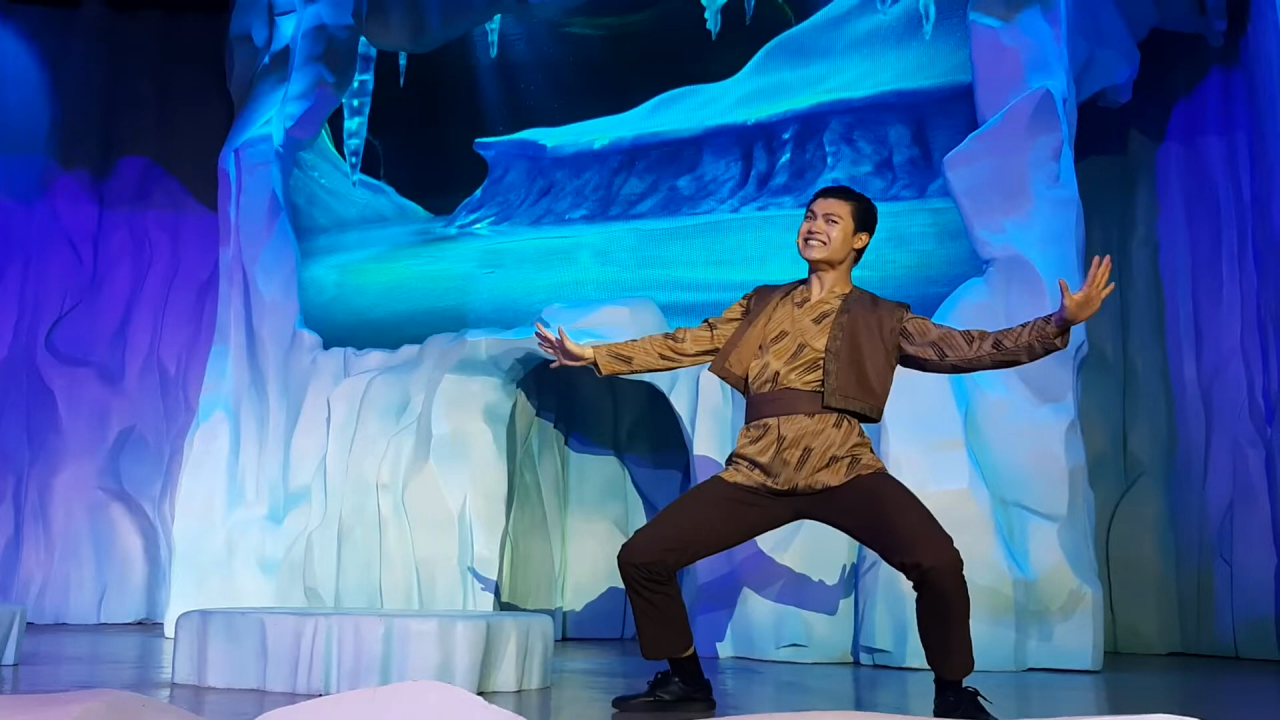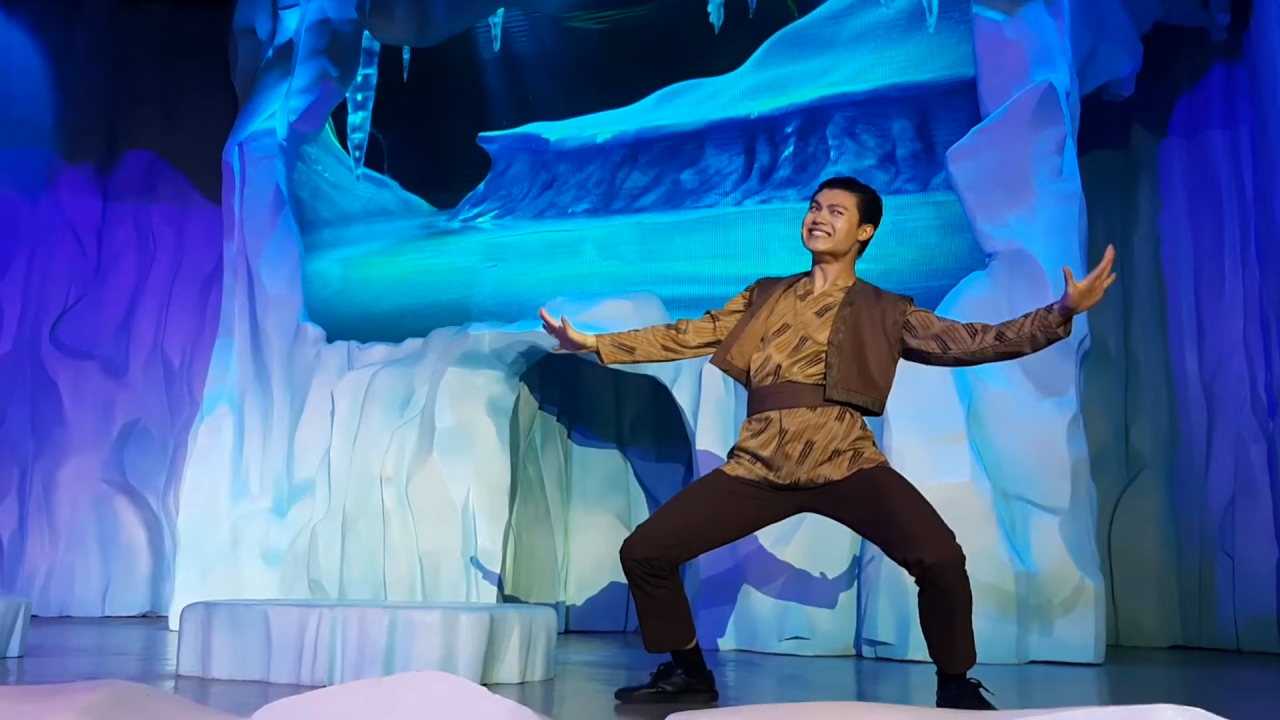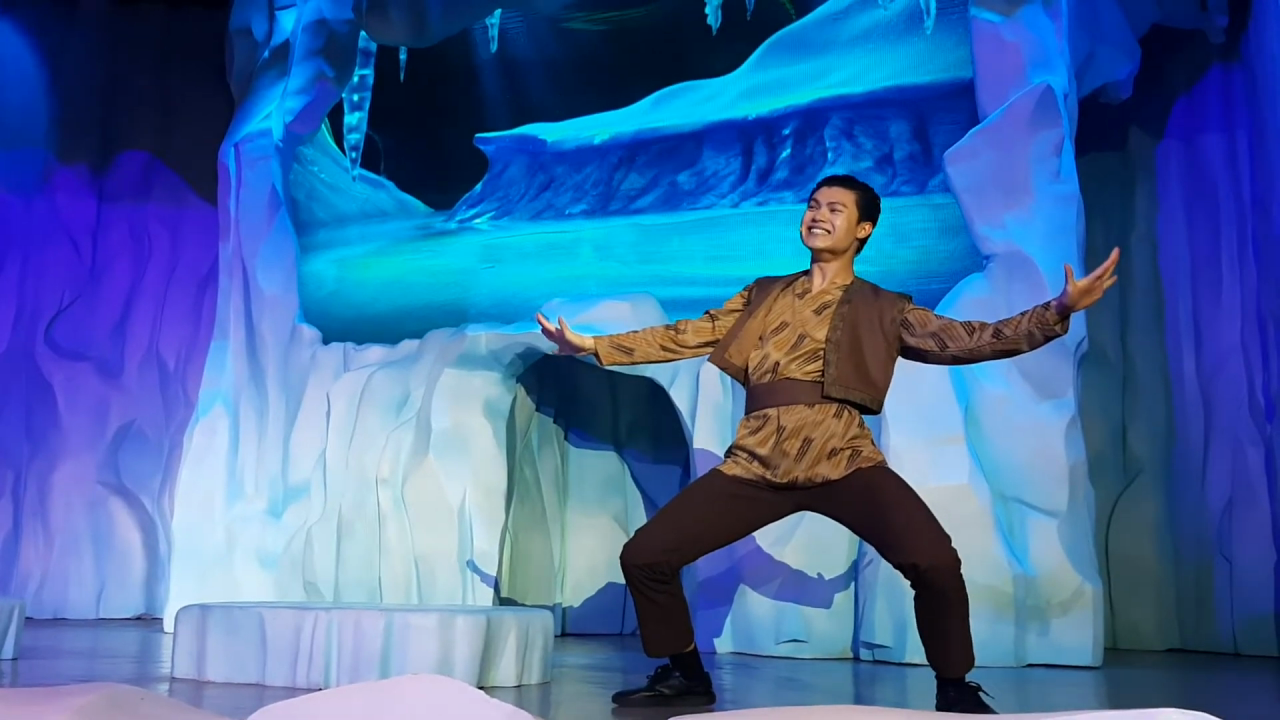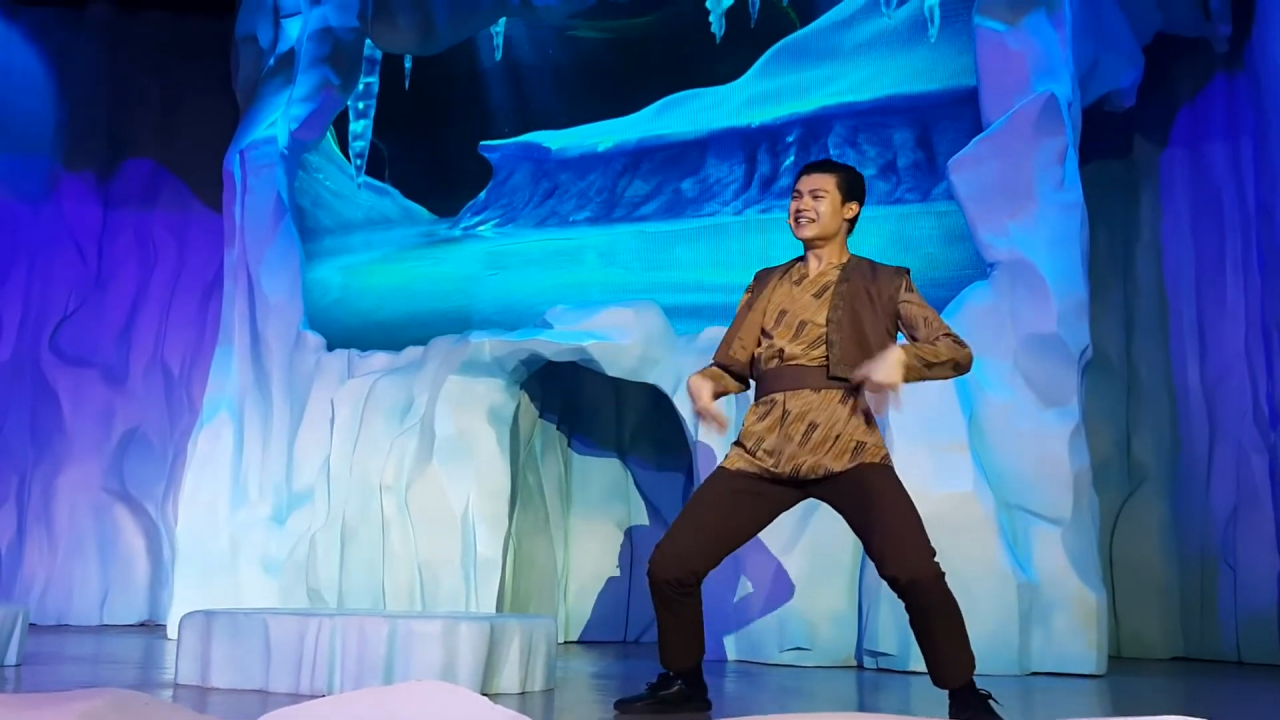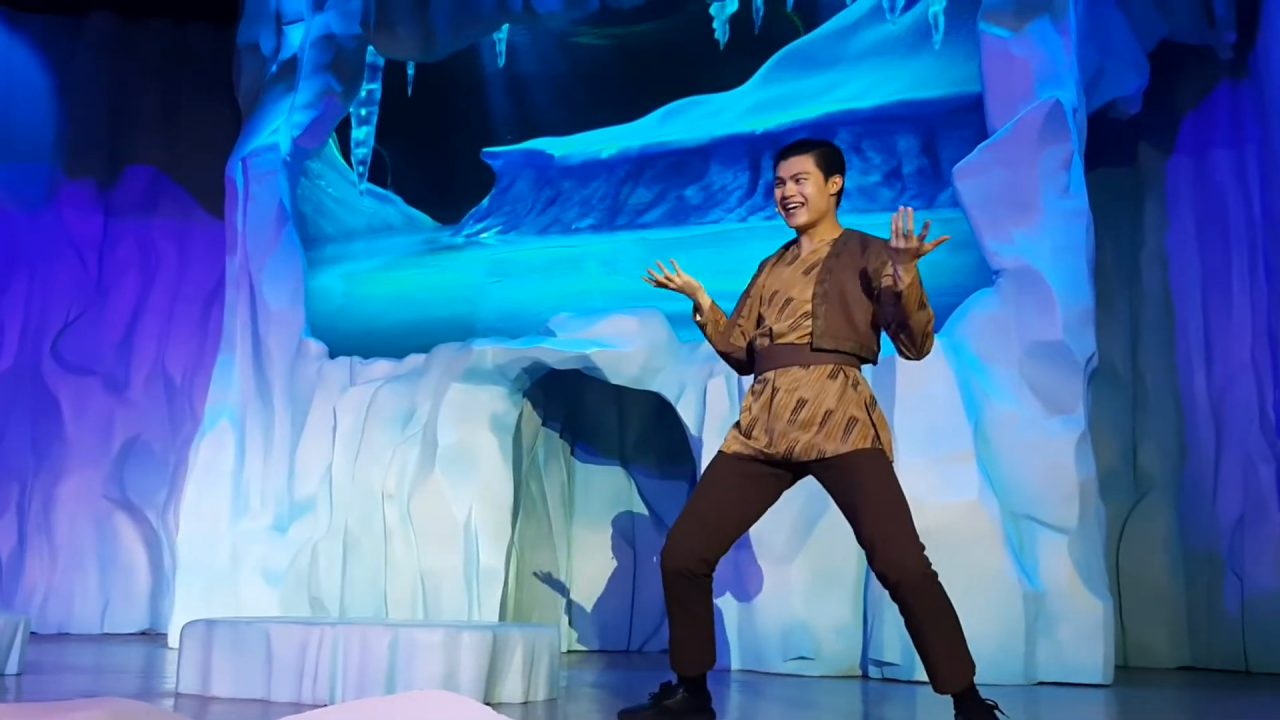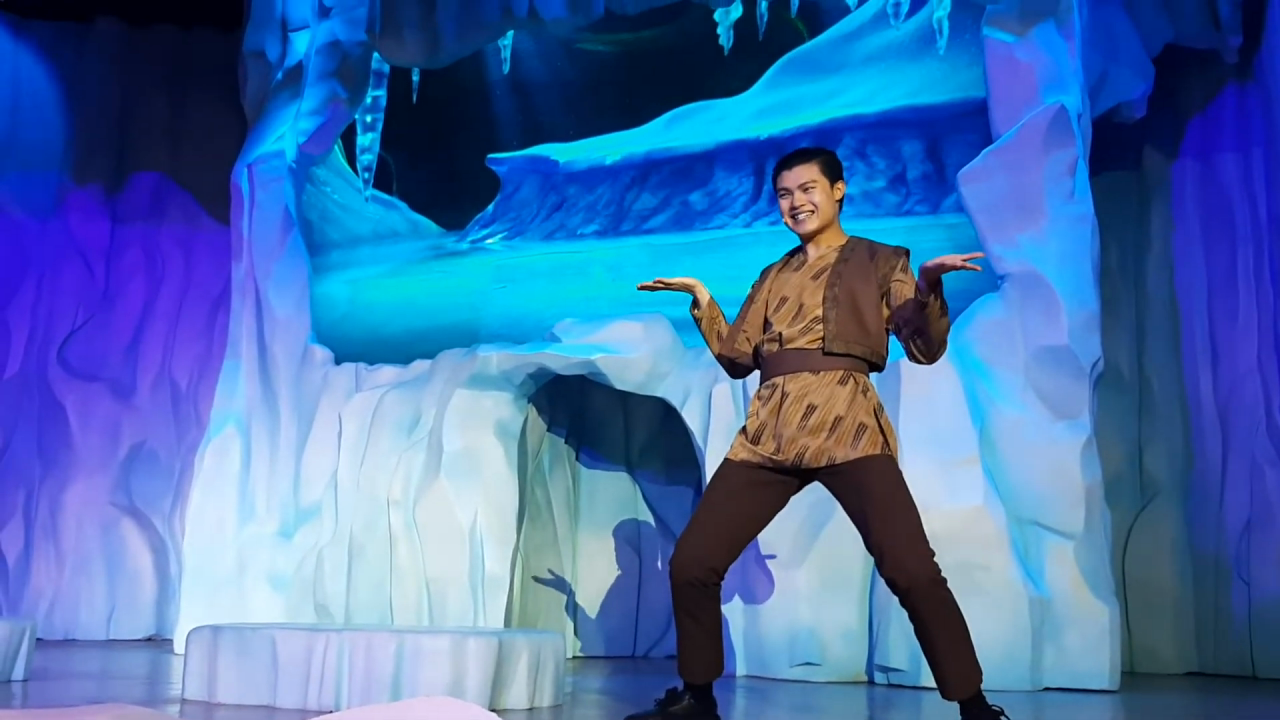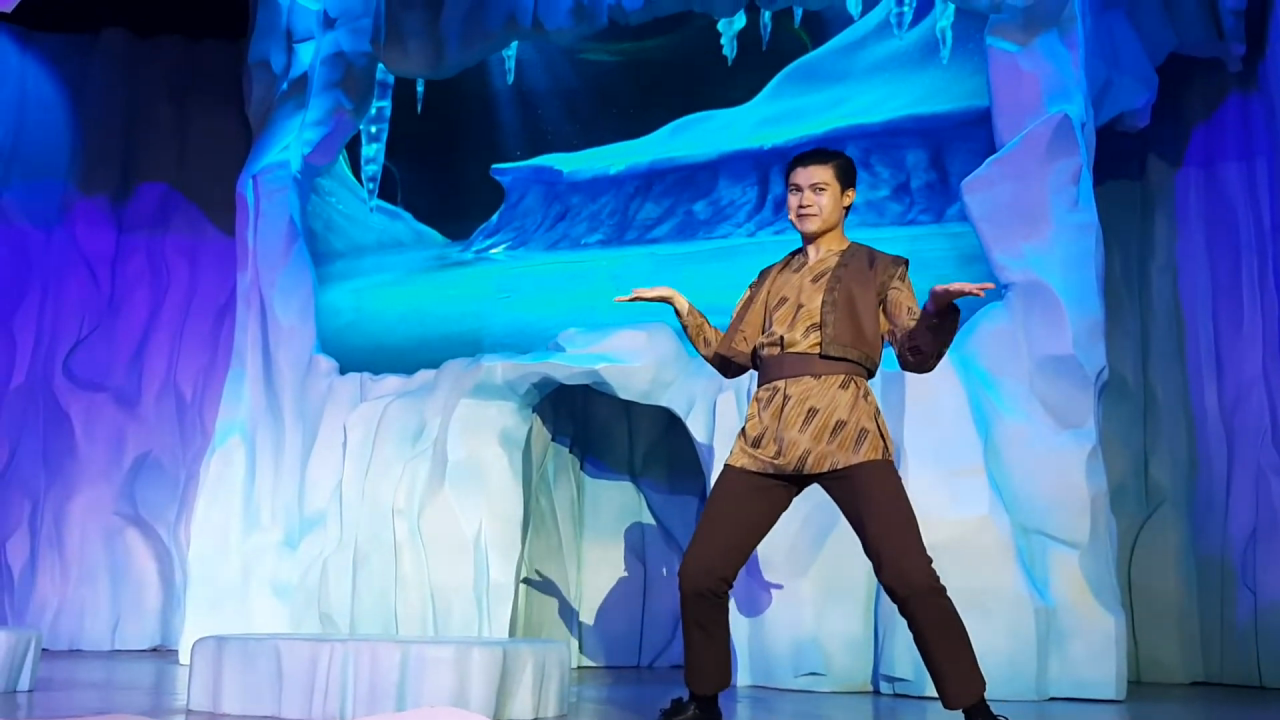
dt=0.7s
person 1, frame 1
left shoulder: (882, 319)
right shoulder: (762, 304)
left elbow: (963, 349)
right elbow: (686, 344)
left wrist: (1058, 323)
right wrist: (594, 355)
left hip: (842, 468)
right hip: (755, 472)
left knee: (939, 564)
right knee: (641, 557)
person 1, frame 2
left shoulder: (886, 312)
right shoulder: (764, 298)
left elbow: (967, 342)
right elbow: (689, 336)
left wrist: (1061, 313)
right wrist: (593, 342)
left hip: (845, 462)
right hip: (758, 465)
left knee: (940, 558)
right knee: (643, 552)
left ankle: (955, 685)
right ankle: (689, 673)
person 1, frame 3
left shoulder: (884, 310)
right shoulder: (762, 295)
left elbow: (966, 341)
right elbow: (686, 337)
left wrist: (1059, 310)
right wrist: (592, 344)
left hip: (842, 460)
right hip: (755, 463)
left knee: (936, 562)
right knee: (643, 556)
left ankle: (954, 688)
right ankle: (685, 676)
person 1, frame 4
left shoulder: (884, 283)
right shoulder: (767, 283)
left elbow: (955, 350)
right elbow: (734, 366)
left wrist: (902, 358)
right wrist: (701, 381)
left hip: (846, 446)
right hip: (762, 450)
left knee: (916, 572)
right knee: (669, 566)
person 1, frame 5
left shoulder: (871, 254)
right shoulder: (770, 267)
left elbow: (915, 344)
right elbow: (741, 354)
left wrist: (906, 272)
right wrist: (699, 300)
left hip: (839, 422)
right hip: (761, 428)
left knee: (902, 565)
right knee: (682, 556)
person 1, frame 6
left shoulder: (881, 261)
right shoulder: (773, 276)
left elbow: (925, 349)
right elbow: (737, 358)
left wrist: (928, 286)
right wrist: (701, 298)
left hip: (847, 427)
right hip: (768, 433)
left knee: (913, 571)
right knee: (691, 564)
person 1, frame 7
left shoulder: (881, 270)
right shoulder: (771, 278)
left elbow: (918, 358)
right elbow: (732, 358)
left wrist: (941, 308)
right wrist: (682, 306)
left hip: (847, 431)
right hip: (767, 436)
left knee: (911, 578)
right knee: (700, 573)
